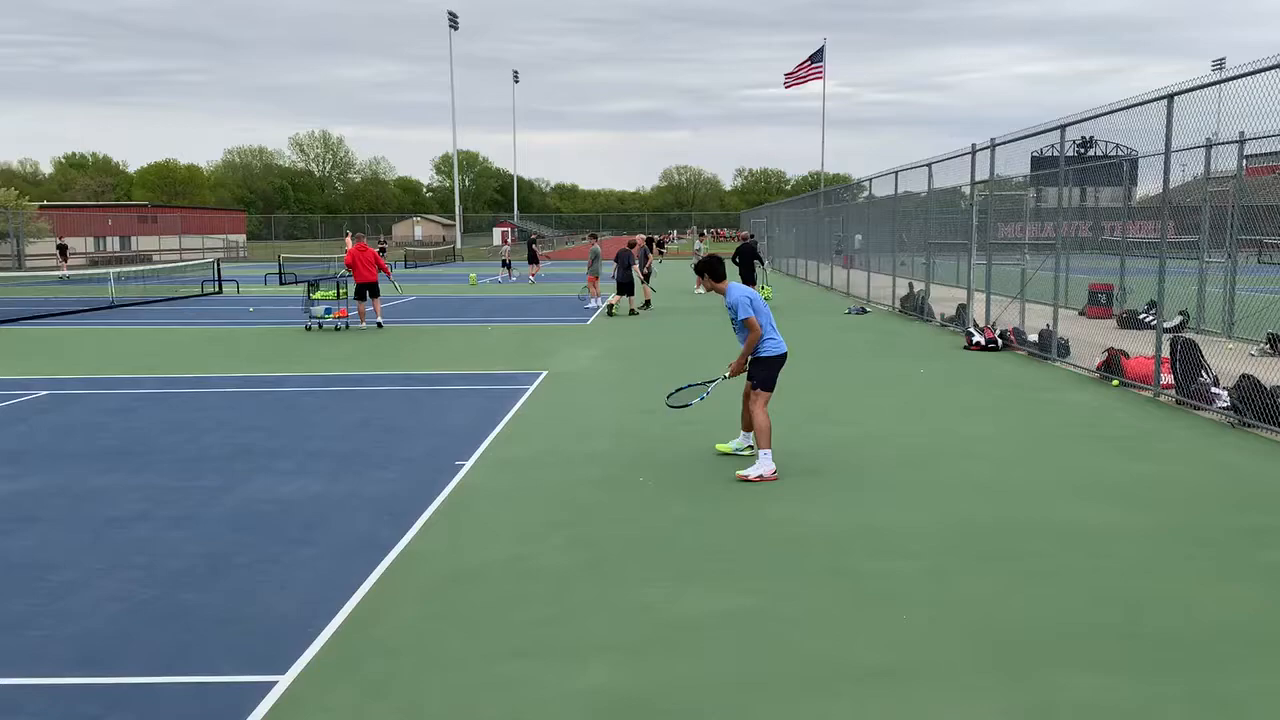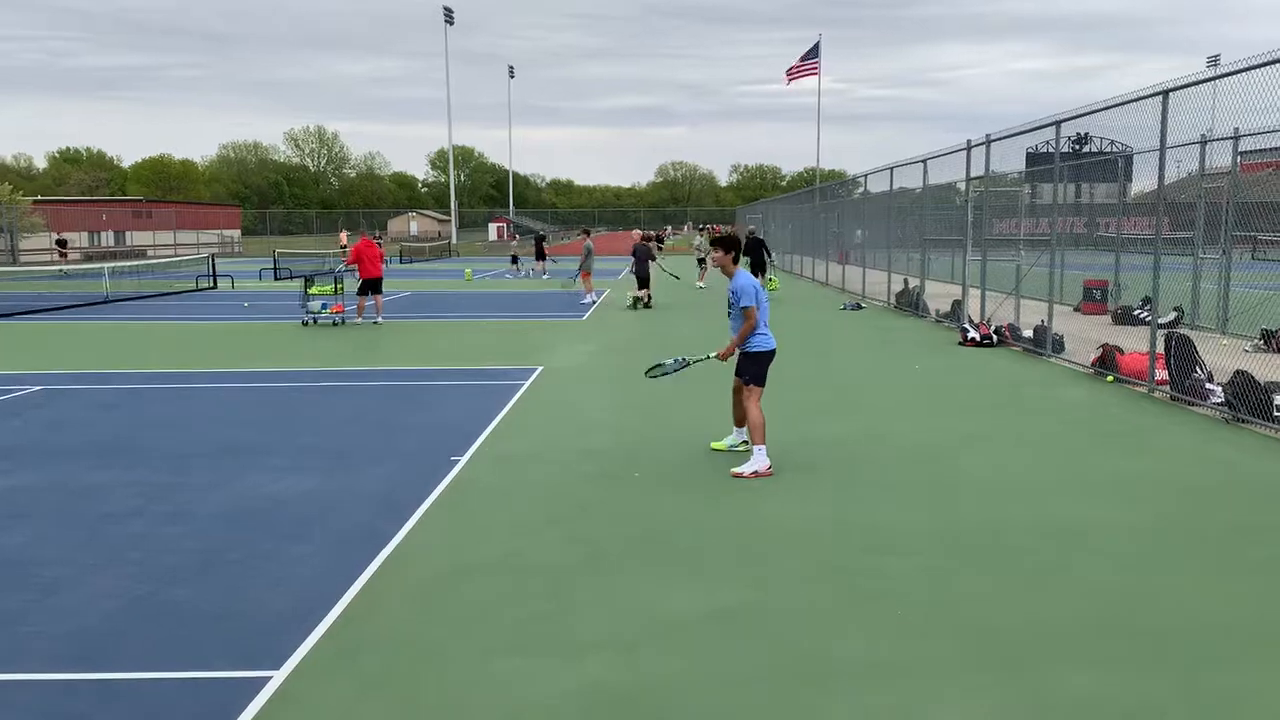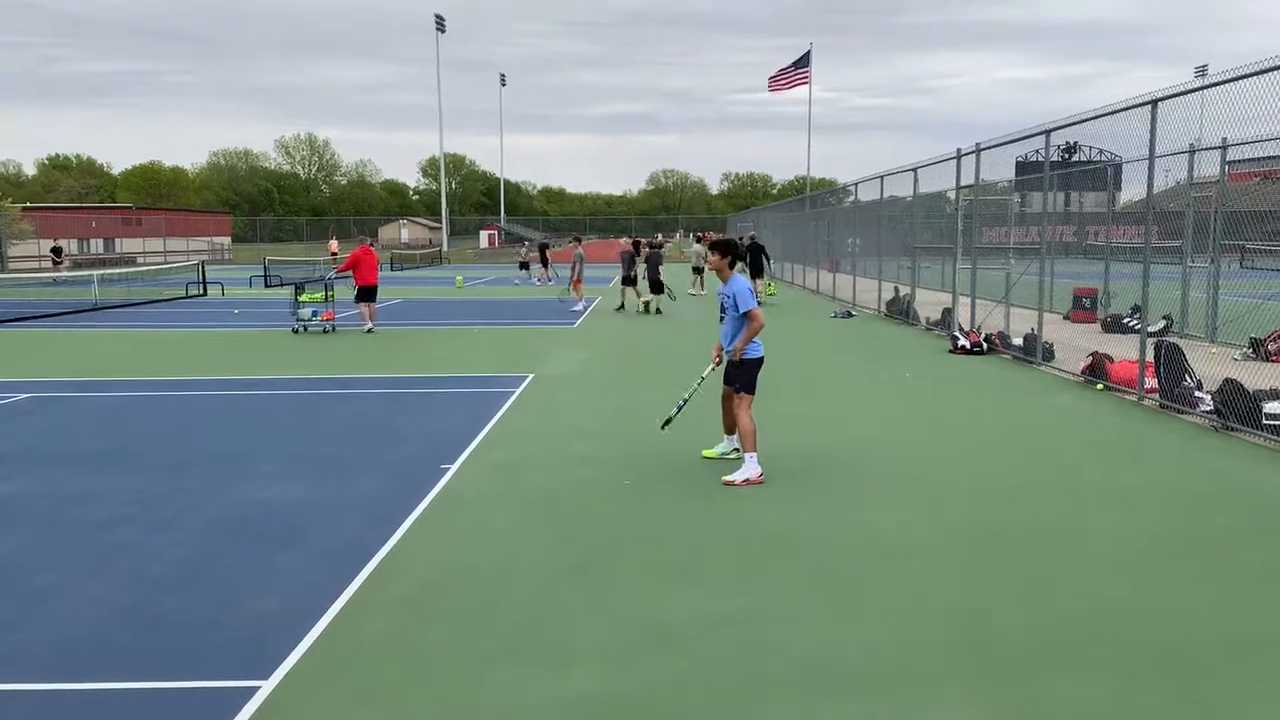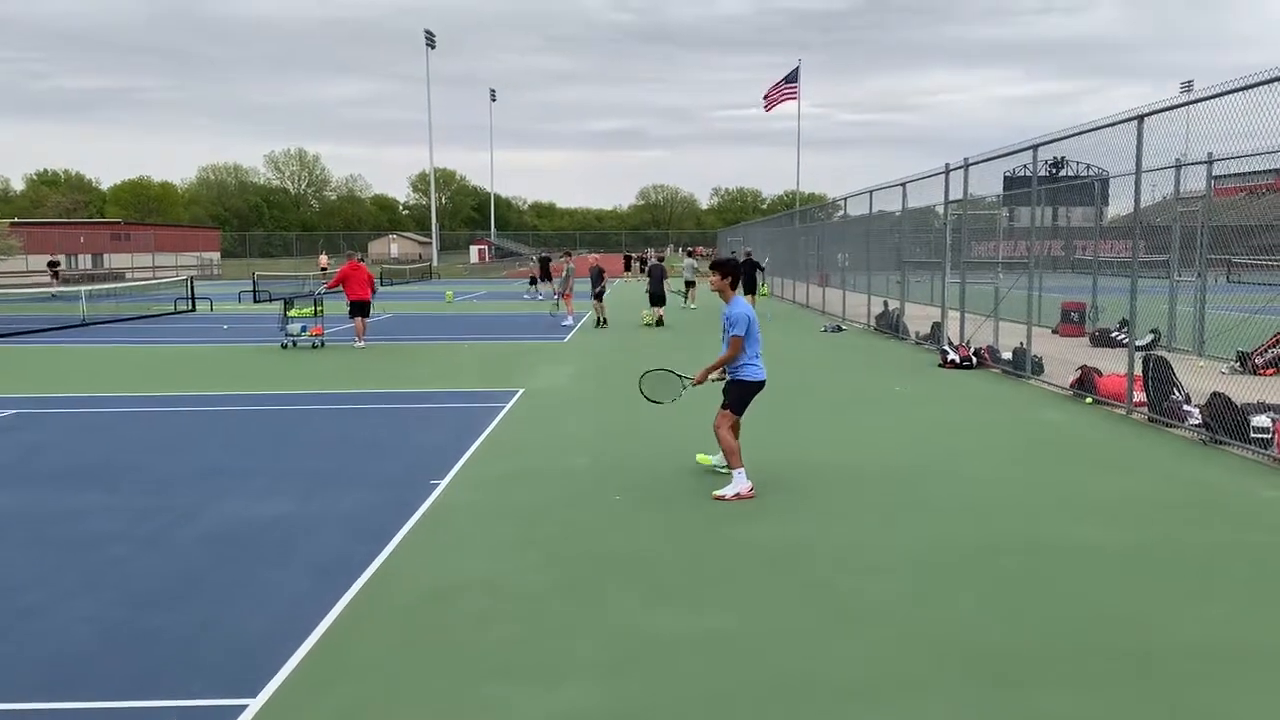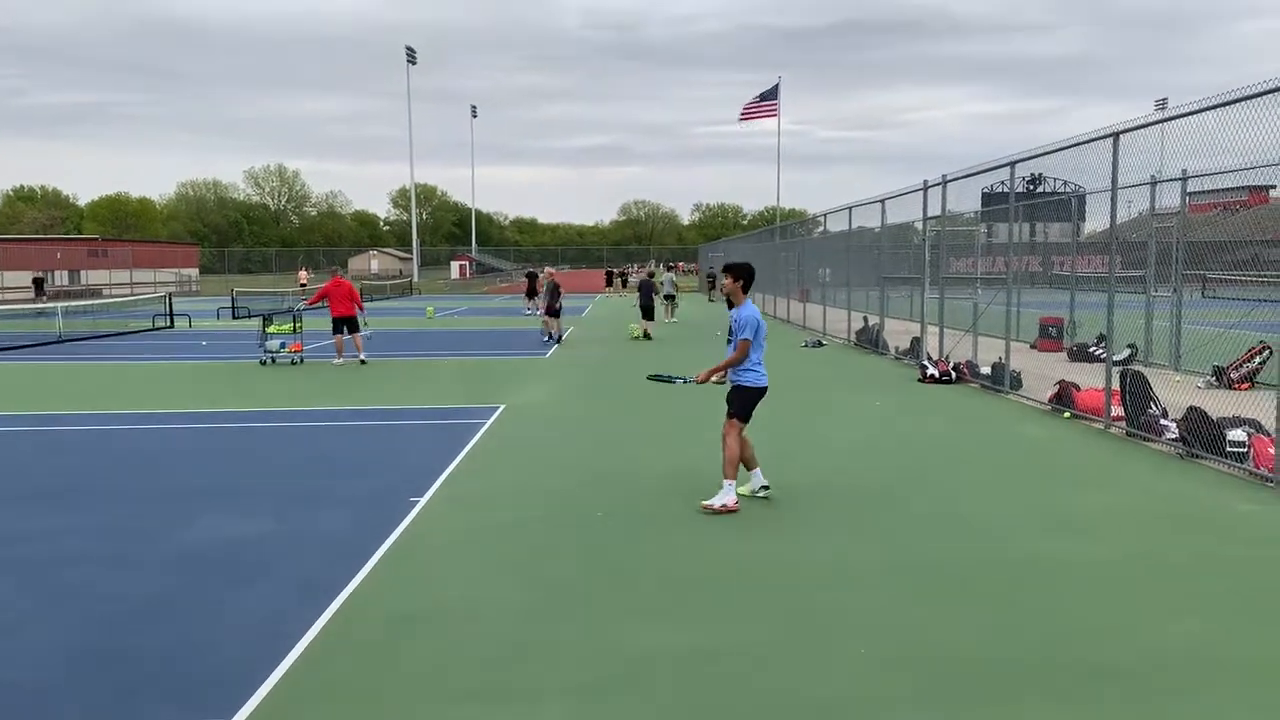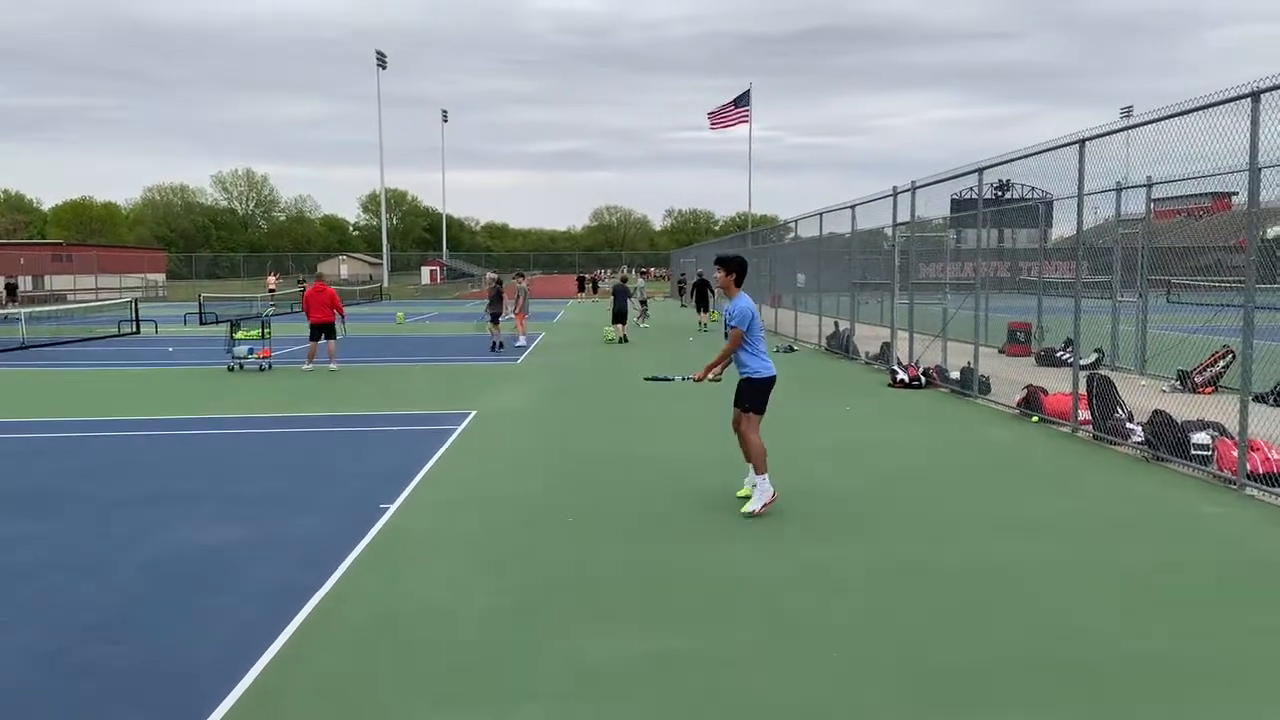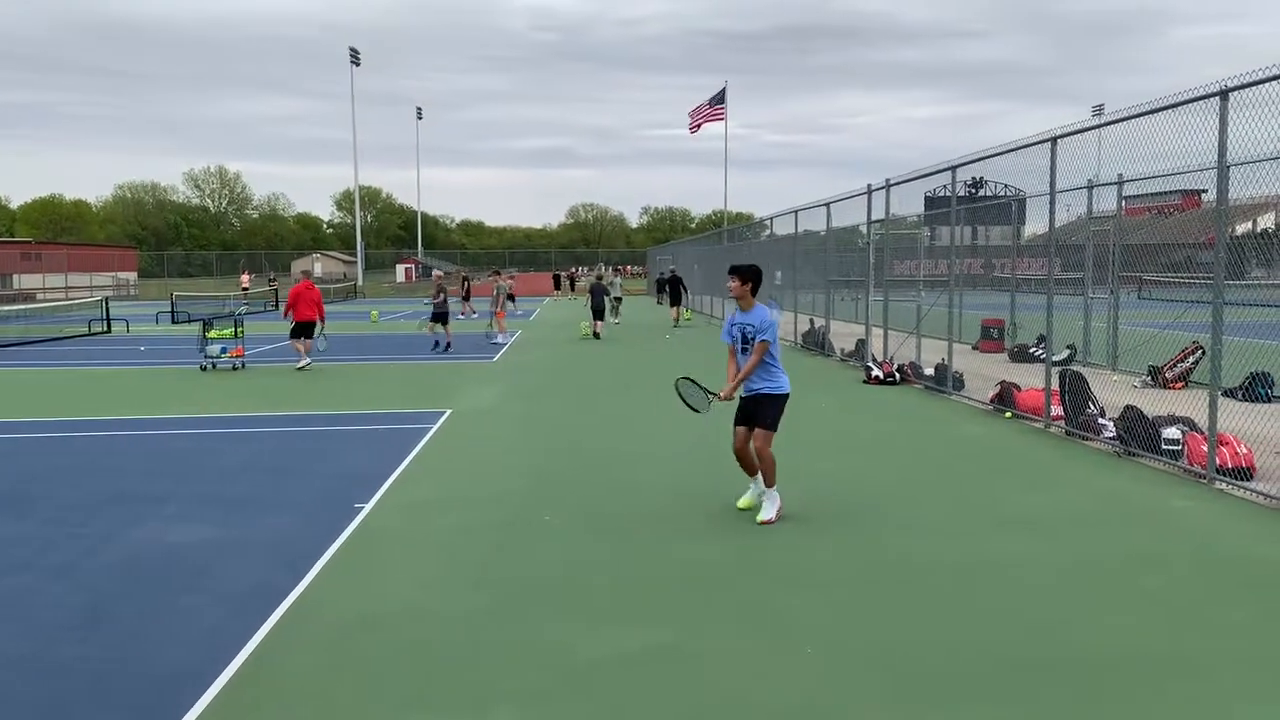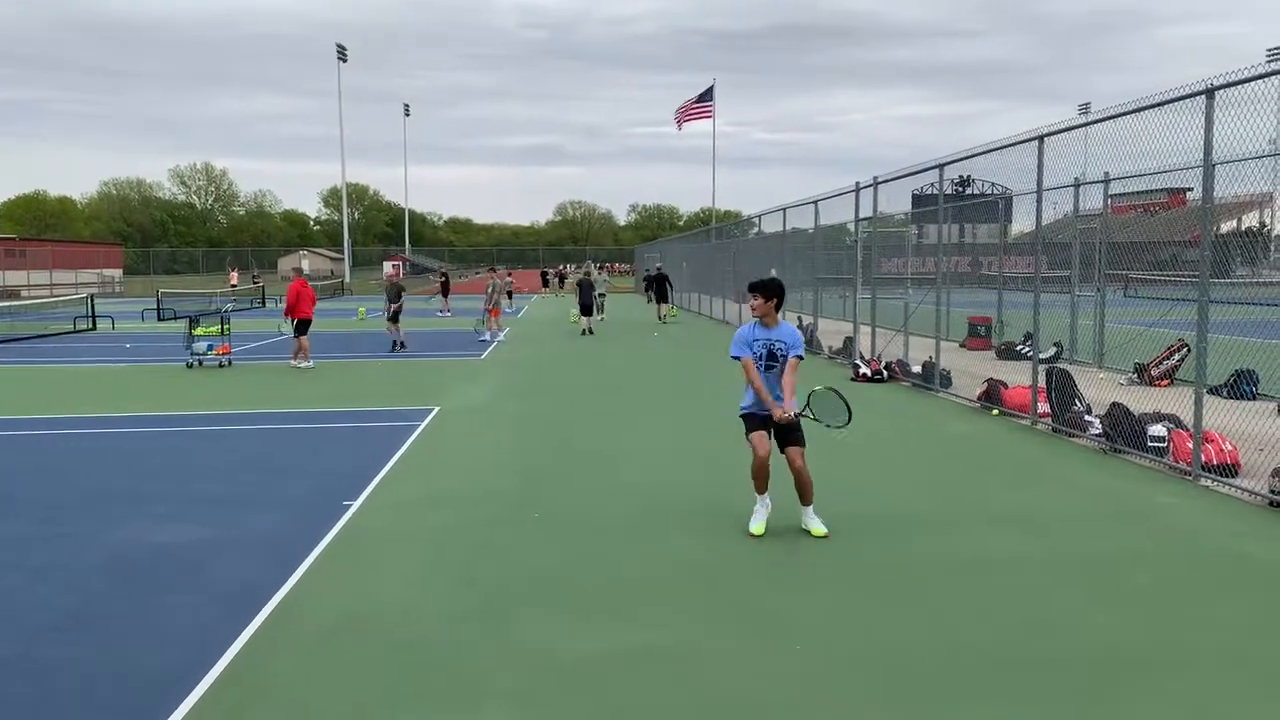
dt=0.5s
person 1, frame 1
left shoulder: (736, 297)
right shoulder: (733, 292)
left elbow: (756, 331)
left wrist: (740, 361)
right wrist: (742, 360)
left hip: (770, 353)
right hip: (764, 352)
left knee: (757, 405)
right knee: (748, 395)
left ankle: (766, 465)
right ankle: (745, 442)
person 1, frame 2
left shoulder: (743, 283)
right shoulder: (735, 281)
left elbow: (751, 322)
left wrist: (731, 347)
right wrist: (733, 345)
left hip: (758, 348)
right hip: (750, 347)
left knee: (750, 401)
right knee: (738, 390)
left ankle: (761, 460)
right ankle: (740, 437)
person 1, frame 3
left shoulder: (740, 287)
right shoulder: (723, 286)
left elbow: (757, 322)
left wrist: (738, 348)
right wrist: (719, 347)
left hip: (746, 356)
right hip: (734, 354)
left knee: (740, 408)
right knee: (726, 398)
left ankle: (752, 468)
right ankle: (730, 445)
person 1, frame 4
left shoulder: (739, 311)
right shoulder: (729, 307)
left elbow: (733, 352)
left wrist: (706, 372)
right wrist: (722, 369)
left hip: (747, 376)
right hip: (739, 374)
left knee: (721, 424)
right knee: (729, 418)
left ankle: (742, 483)
right ankle: (724, 459)
person 1, frame 5
left shoulder: (748, 315)
right shoulder: (737, 311)
left elbow: (740, 355)
left wrist: (710, 372)
right wrist: (723, 372)
left hip: (749, 383)
right hip: (743, 382)
left knee: (730, 434)
right knee: (735, 433)
left ankle: (728, 493)
right ankle: (758, 483)
person 1, frame 6
left shoulder: (742, 306)
right shoulder: (731, 305)
left elbow: (732, 345)
left wrist: (707, 369)
right wrist: (720, 368)
left hip: (758, 375)
right hip: (748, 374)
left knee: (749, 429)
right knee: (738, 425)
left ankle: (764, 488)
right ankle: (755, 478)
person 1, frame 7
left shoulder: (766, 318)
right shoulder: (732, 319)
left elbow: (756, 358)
right elbow: (733, 357)
left wrist: (733, 387)
right wrist: (729, 387)
left hip: (773, 390)
right hip: (748, 391)
left knee: (761, 446)
right knee: (739, 446)
left ankle: (772, 498)
right ankle: (756, 483)
person 1, frame 8
left shoulder: (793, 335)
right shoulder: (743, 335)
left elbow: (790, 374)
right elbow: (753, 375)
left wrist: (788, 404)
right wrist: (771, 406)
left hip: (786, 409)
right hip: (755, 408)
left knee: (798, 465)
right knee: (762, 454)
left ankle: (808, 515)
right ankle: (762, 504)
